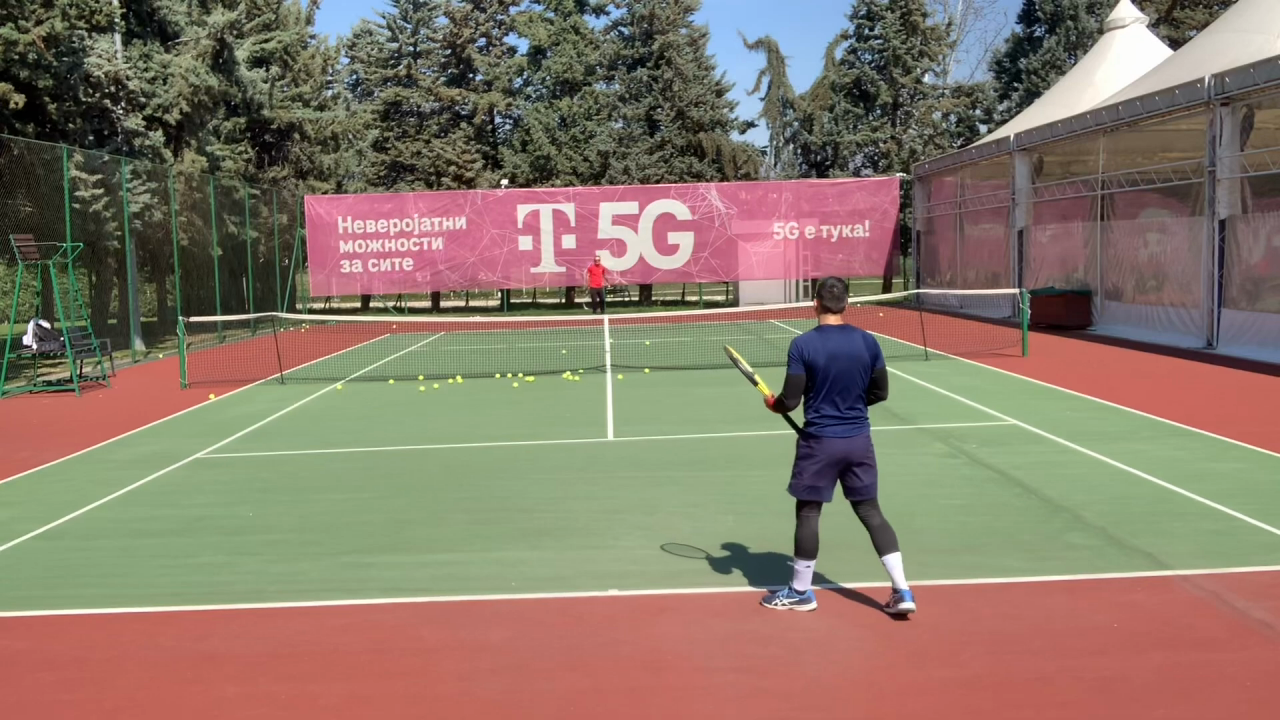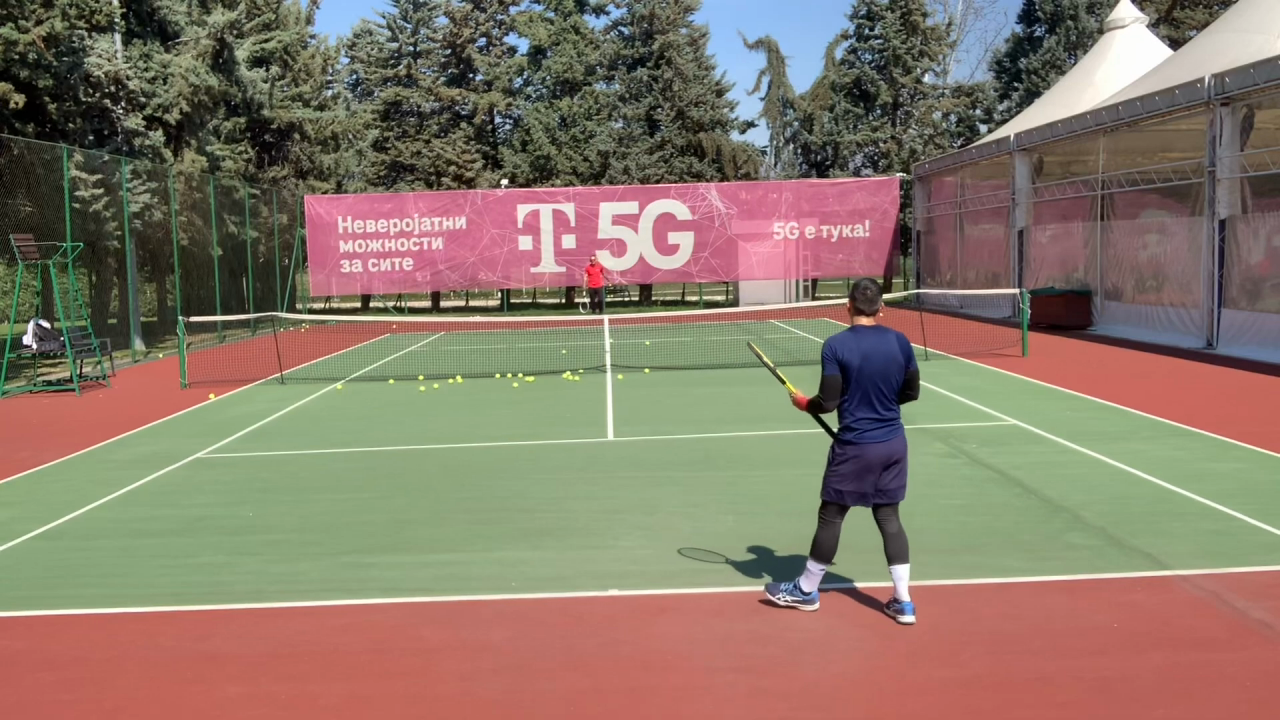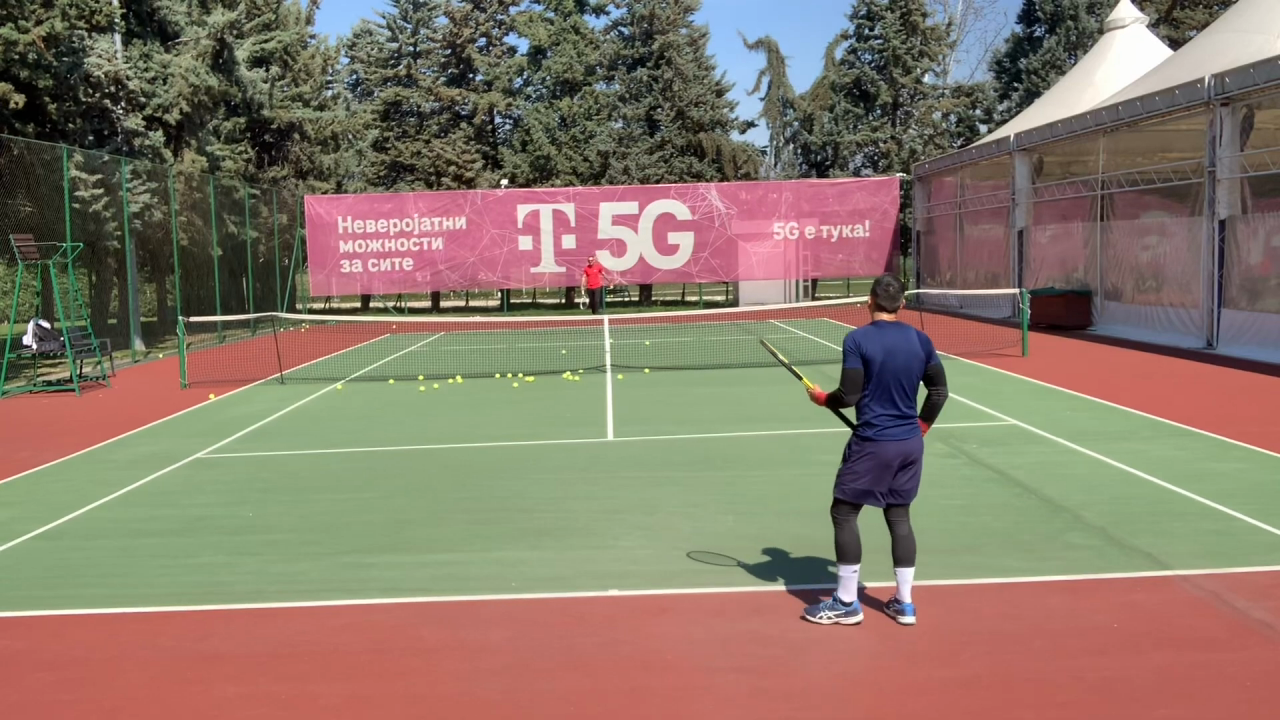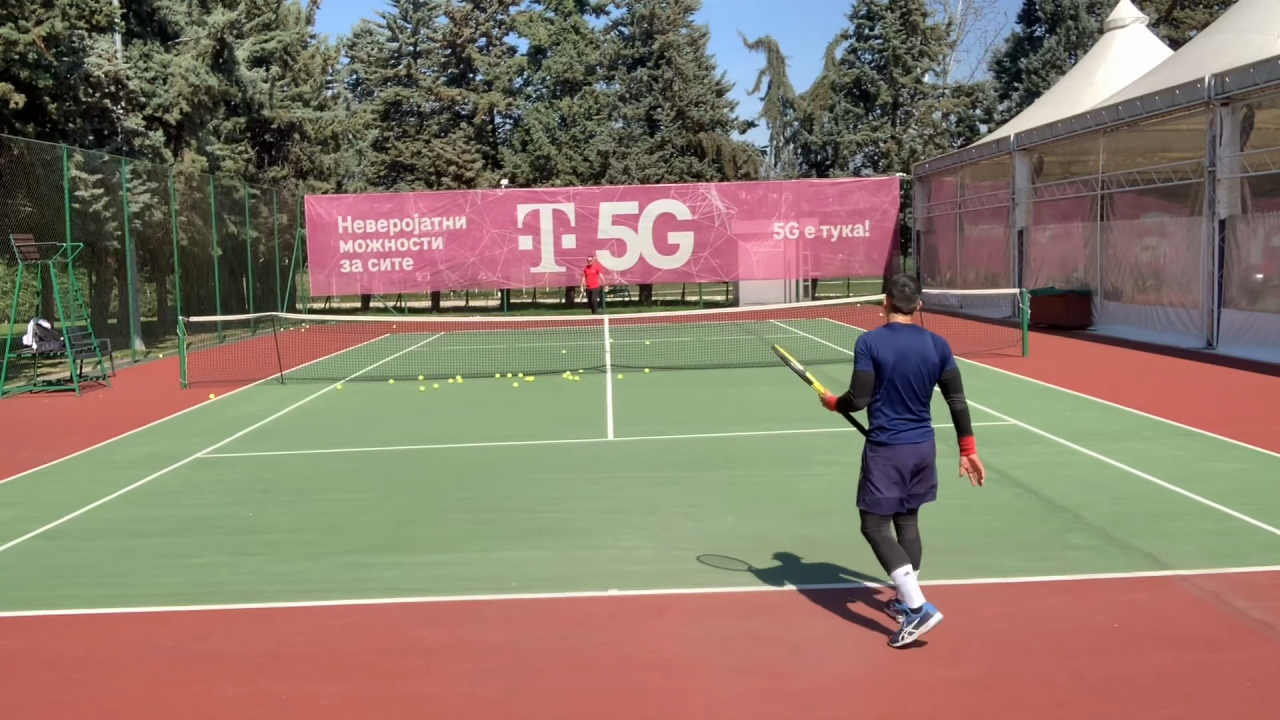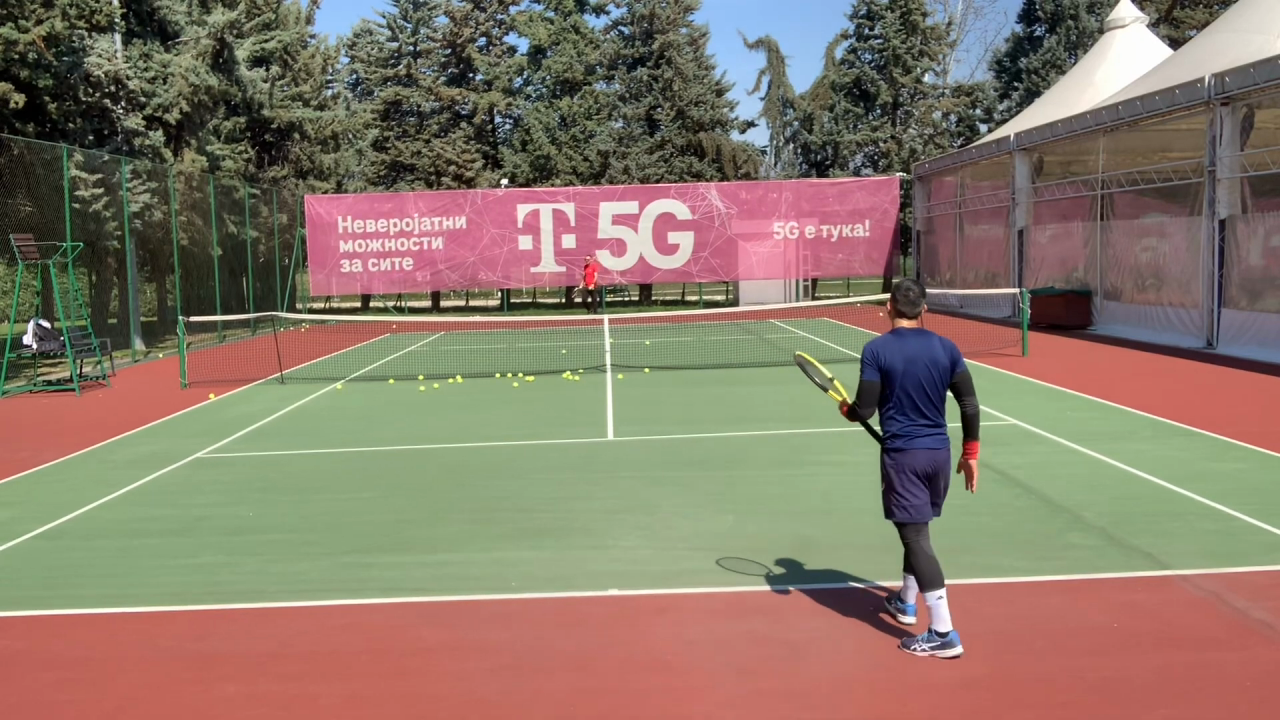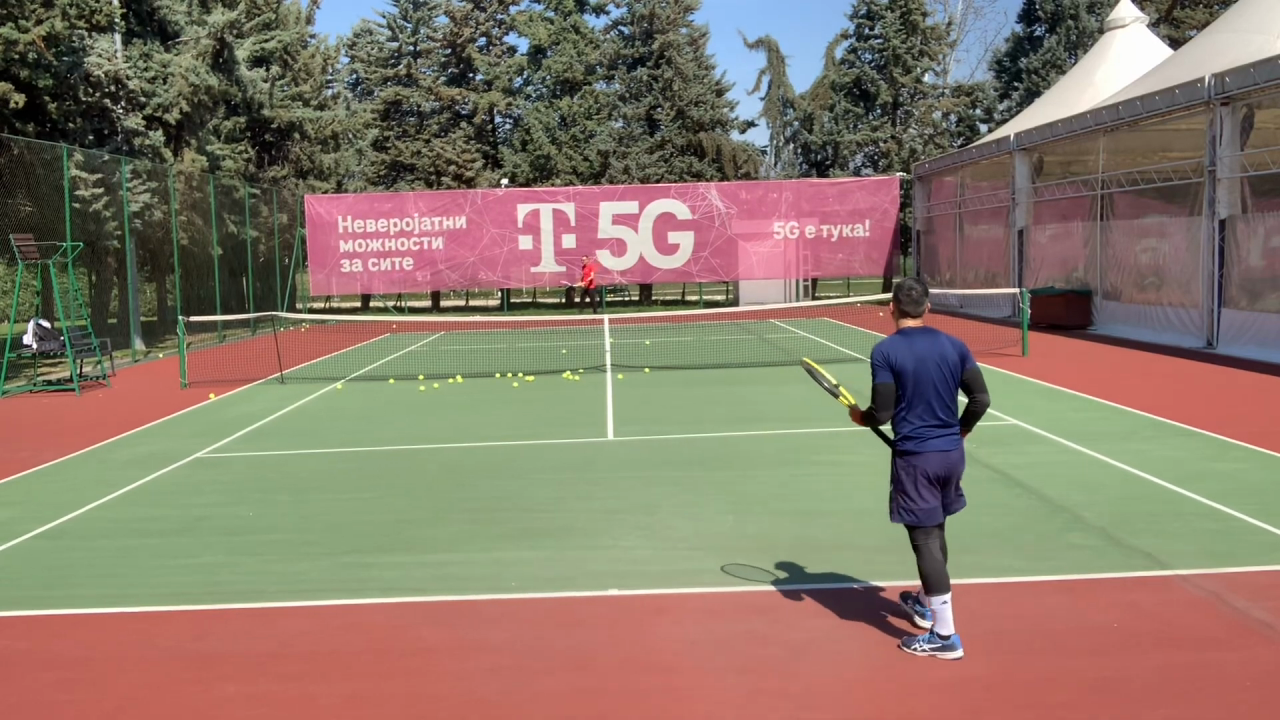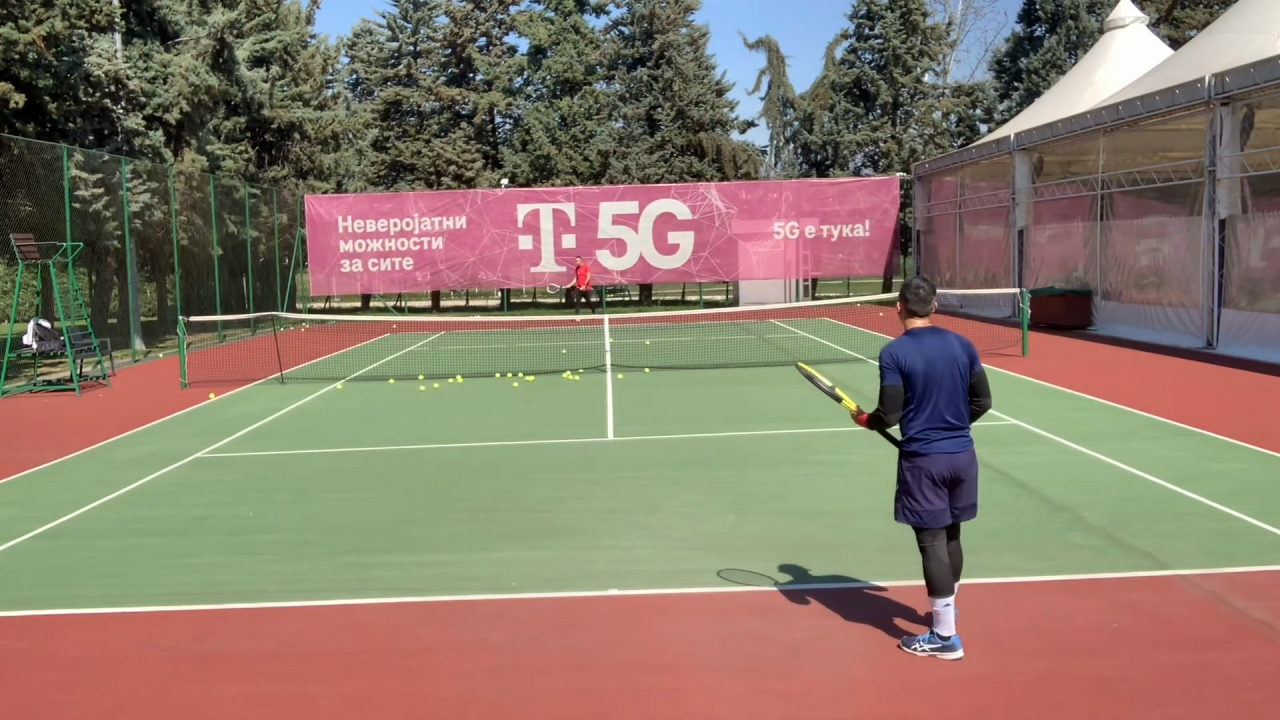
dt=0.2s
person 1, frame 1
left shoulder: (802, 345)
right shoulder: (868, 342)
left elbow: (790, 401)
right elbow: (880, 393)
left wrist: (772, 403)
left hip: (819, 442)
right hip: (859, 440)
left knee: (808, 513)
right knee: (871, 512)
left ankle: (801, 591)
right ankle: (901, 591)
person 1, frame 2
left shoulder: (836, 345)
right shoulder: (901, 343)
left elbow: (828, 402)
right elbow: (912, 393)
left wrist: (802, 402)
left hip: (855, 446)
right hip: (893, 442)
left knee: (831, 516)
right knee: (889, 518)
left ankle: (806, 590)
right ankle: (904, 602)
person 1, frame 3
left shoulder: (857, 339)
right shoulder: (921, 340)
left elbow: (848, 396)
right elbow: (939, 394)
left wrist: (821, 397)
left hip: (872, 443)
right hip: (910, 442)
left knee: (844, 513)
right knee: (899, 518)
left ankle: (846, 602)
right ankle: (904, 602)
person 1, frame 4
left shoulder: (869, 342)
right shoulder: (938, 345)
left elbow: (858, 399)
right elbow: (957, 401)
left wrist: (832, 402)
right wrist: (969, 450)
left hip: (886, 448)
right hip: (923, 445)
left knee: (875, 526)
right knee: (907, 521)
left ankle: (918, 606)
right ankle: (904, 600)
person 1, frame 5
left shoulder: (876, 350)
right shoulder: (946, 348)
left elbow: (864, 410)
right elbow: (970, 405)
left wrist: (846, 410)
right wrist: (970, 452)
left hip: (903, 454)
right hip: (939, 451)
left knee: (914, 536)
right knee: (917, 527)
left ankle: (943, 633)
right ankle: (906, 602)
person 1, frame 6
left shoulder: (885, 351)
right shoulder: (954, 346)
left elbow: (881, 414)
right elbow: (981, 399)
left wrist: (858, 416)
left hip: (915, 457)
right hip: (952, 453)
left knee: (924, 540)
right knee: (934, 531)
left ankle: (945, 636)
right ankle: (924, 605)
person 1, frame 7
left shoulder: (894, 353)
right shoulder: (963, 345)
left elbow: (889, 416)
right elbow: (982, 402)
left wrist: (863, 419)
left hip: (922, 458)
right hip: (962, 454)
left knee: (932, 543)
right knee: (951, 535)
left ankle: (945, 636)
right ankle: (945, 612)
